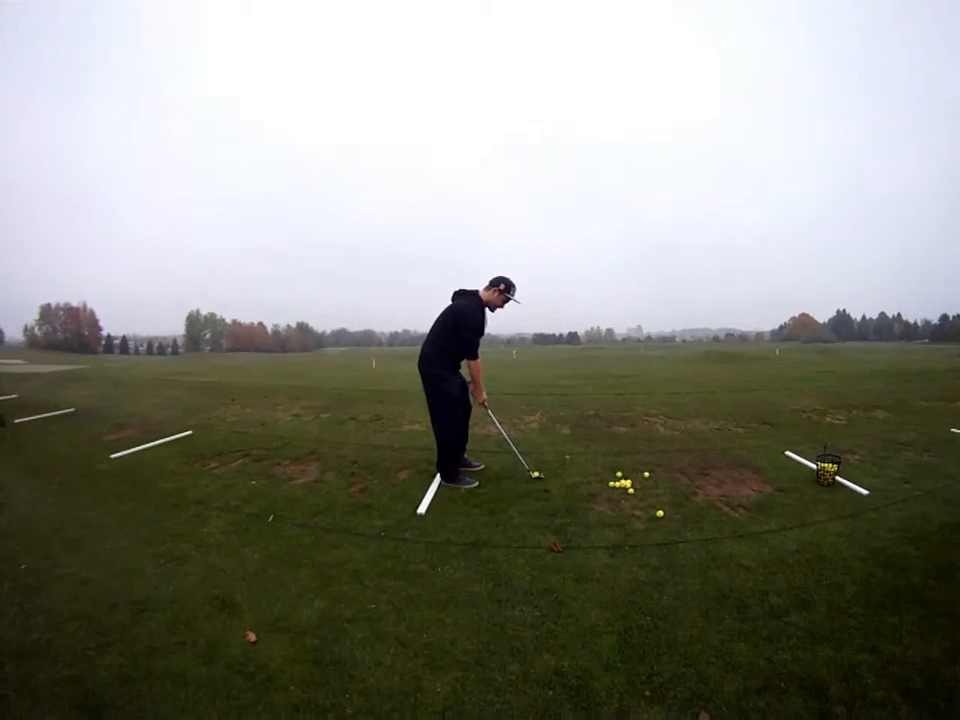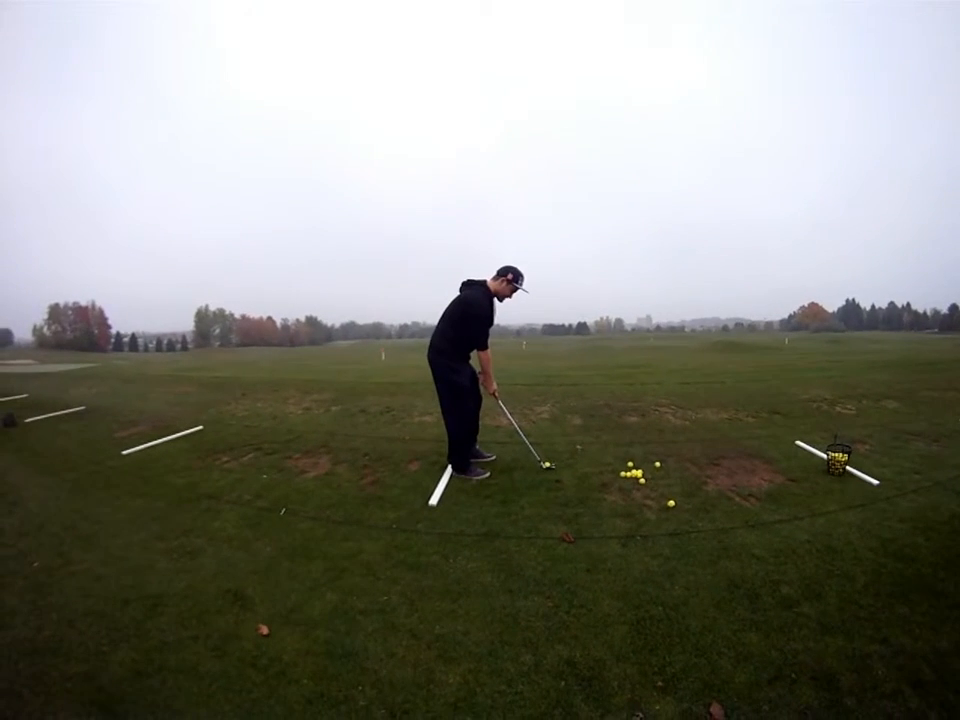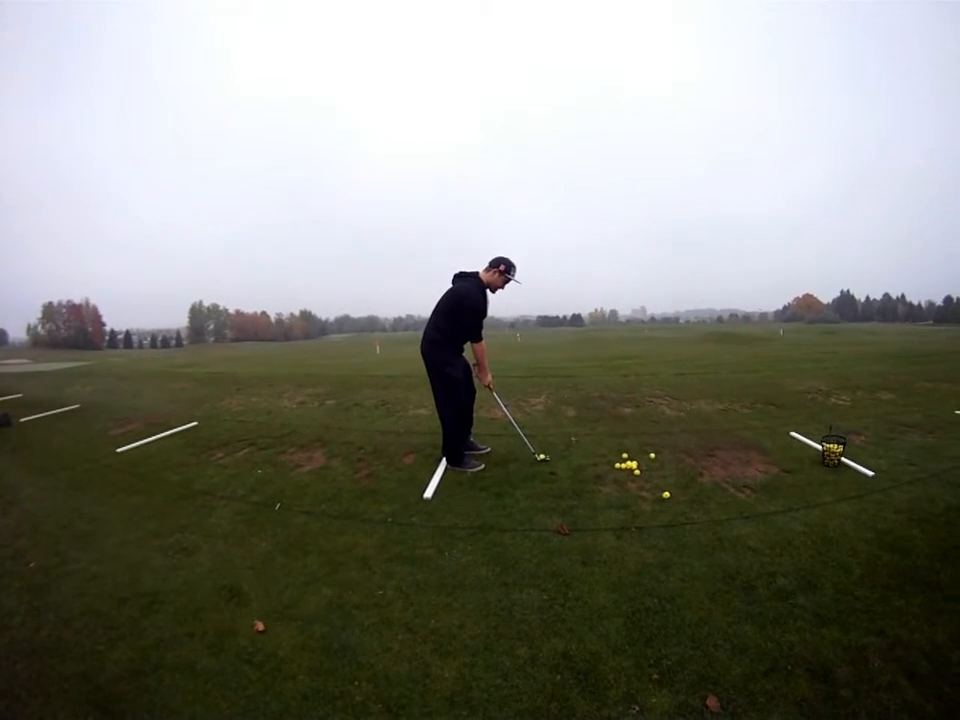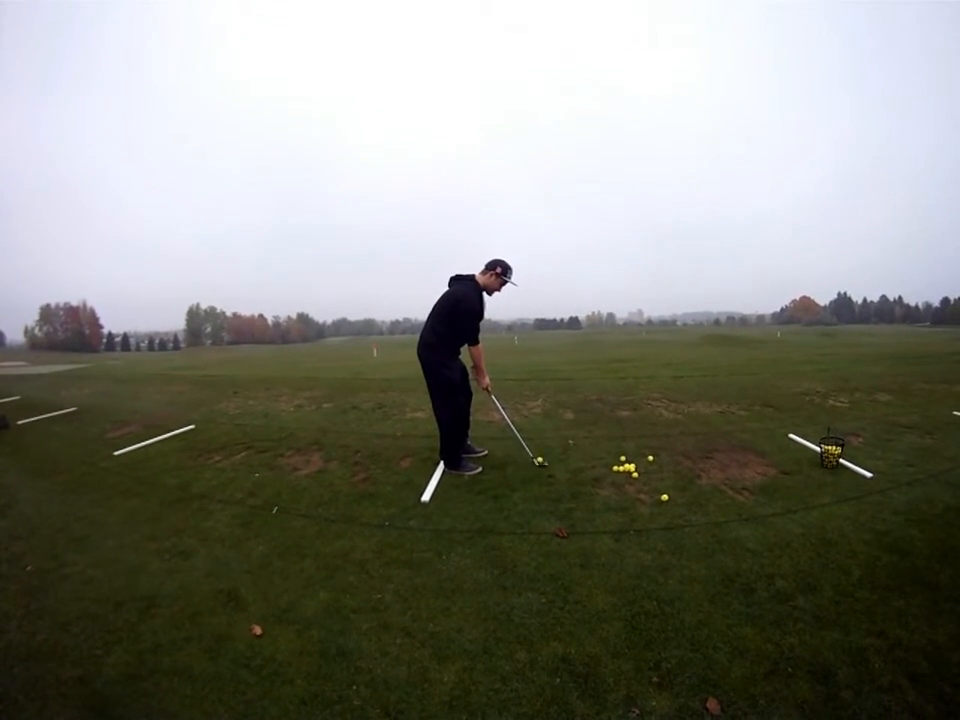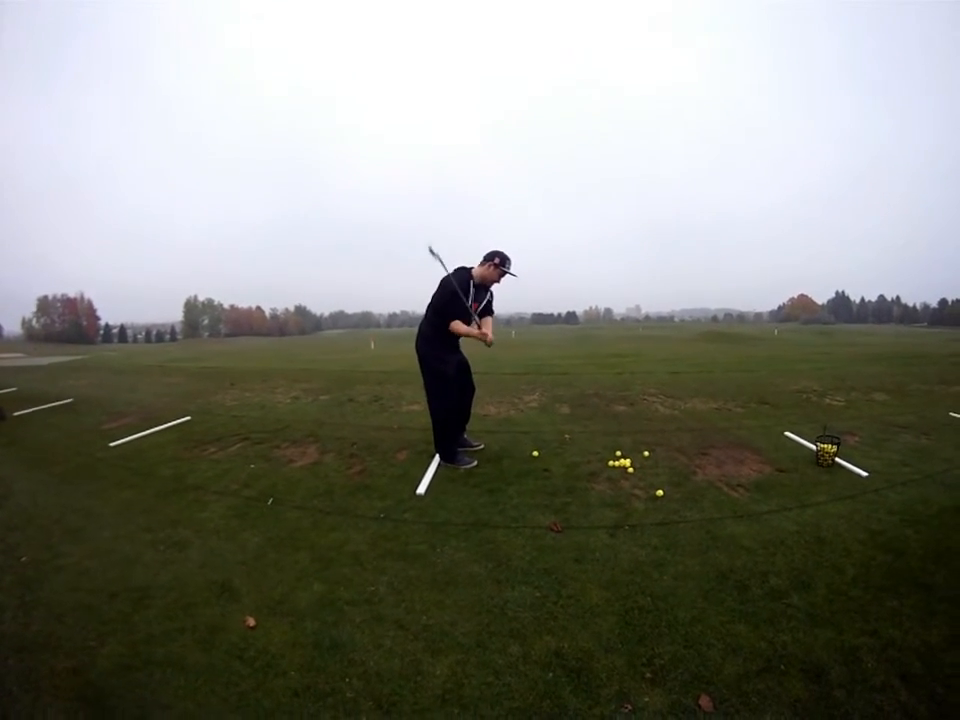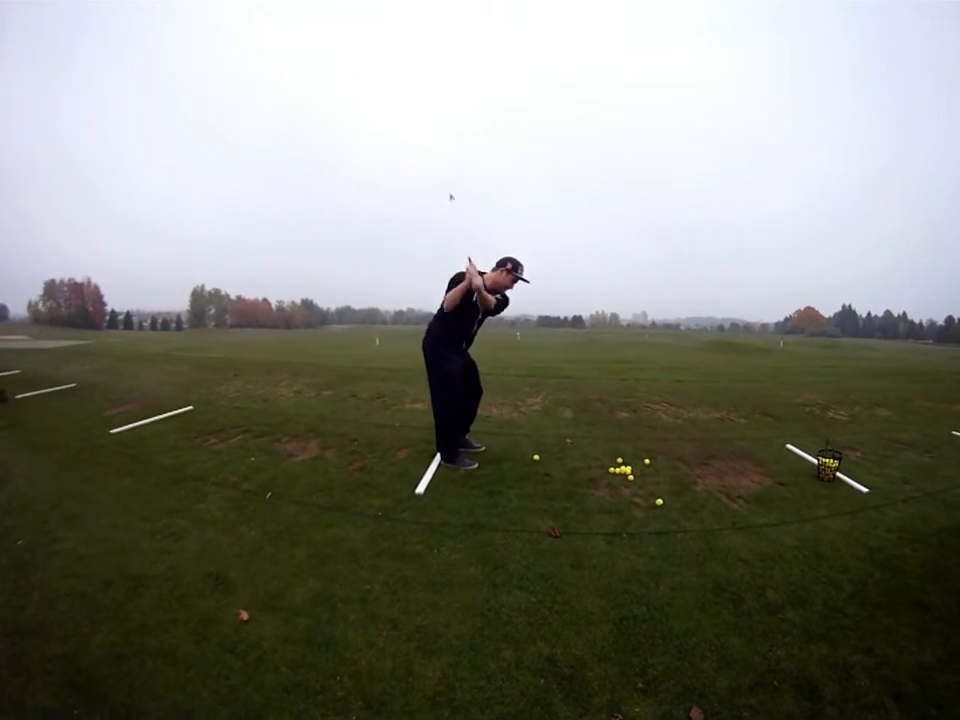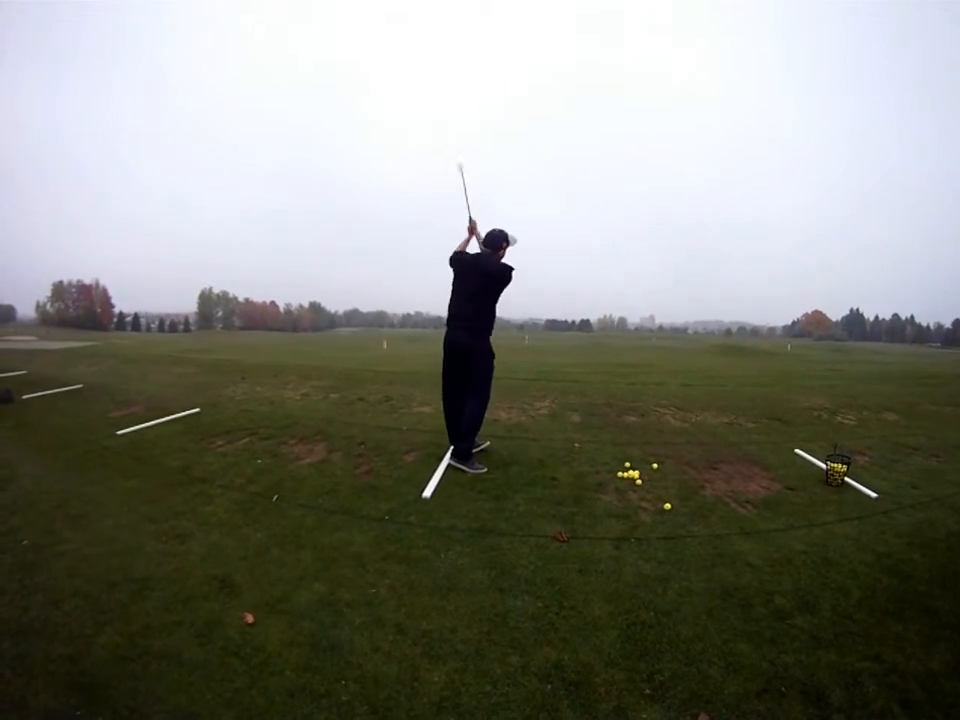
dt=0.5s
person 1, frame 1
left shoulder: (471, 305)
right shoulder: (470, 310)
left elbow: (468, 351)
right elbow: (472, 354)
left wrist: (474, 382)
right wrist: (480, 389)
left hip: (445, 365)
right hip: (436, 366)
left knee: (462, 410)
right knee: (449, 417)
left ankle: (458, 458)
right ankle: (449, 473)
person 1, frame 2
left shoulder: (479, 296)
right shoulder: (478, 300)
left elbow: (478, 341)
right elbow: (481, 345)
left wrist: (485, 373)
right wrist: (490, 380)
left hip: (455, 356)
right hip: (445, 358)
left knee: (473, 401)
right knee: (460, 408)
left ankle: (469, 448)
right ankle: (460, 464)
person 1, frame 3
left shoulder: (472, 288)
right shoulder: (471, 293)
left elbow: (472, 333)
right elbow: (476, 337)
left wrist: (479, 364)
right wrist: (485, 371)
left hip: (448, 348)
right hip: (438, 350)
left knee: (467, 393)
right knee: (453, 401)
left ankle: (463, 440)
right ankle: (454, 457)
person 1, frame 4
left shoulder: (471, 291)
right shoulder: (468, 296)
left elbow: (472, 335)
right elbow: (472, 340)
left wrist: (479, 368)
right wrist: (482, 374)
left hip: (445, 351)
right hip: (435, 352)
left knee: (463, 396)
right knee: (451, 404)
left ankle: (461, 443)
right ankle: (452, 459)
person 1, frame 5
left shoulder: (485, 291)
right shoulder: (454, 283)
left elbow: (487, 316)
right elbow: (452, 323)
left wrist: (487, 332)
right wrist: (475, 333)
left hip: (450, 346)
right hip: (432, 346)
left knee: (465, 390)
right knee: (445, 397)
left ankle: (457, 436)
right ankle: (447, 453)
person 1, frame 6
left shoulder: (501, 299)
right shoulder: (463, 280)
left elbow: (488, 306)
right elbow: (448, 306)
left wrist: (478, 284)
right wrist: (468, 281)
left hip: (459, 348)
right hip: (438, 346)
left knee: (473, 392)
right knee: (449, 397)
left ankle: (459, 437)
right ankle: (448, 453)
person 1, frame 7
left shoulder: (462, 262)
right shoulder: (503, 272)
left wrist: (471, 235)
right wrist: (477, 234)
left hip: (452, 336)
right hip: (476, 341)
left knee: (454, 392)
right knee: (478, 395)
left ankle: (461, 441)
right ankle: (461, 453)
